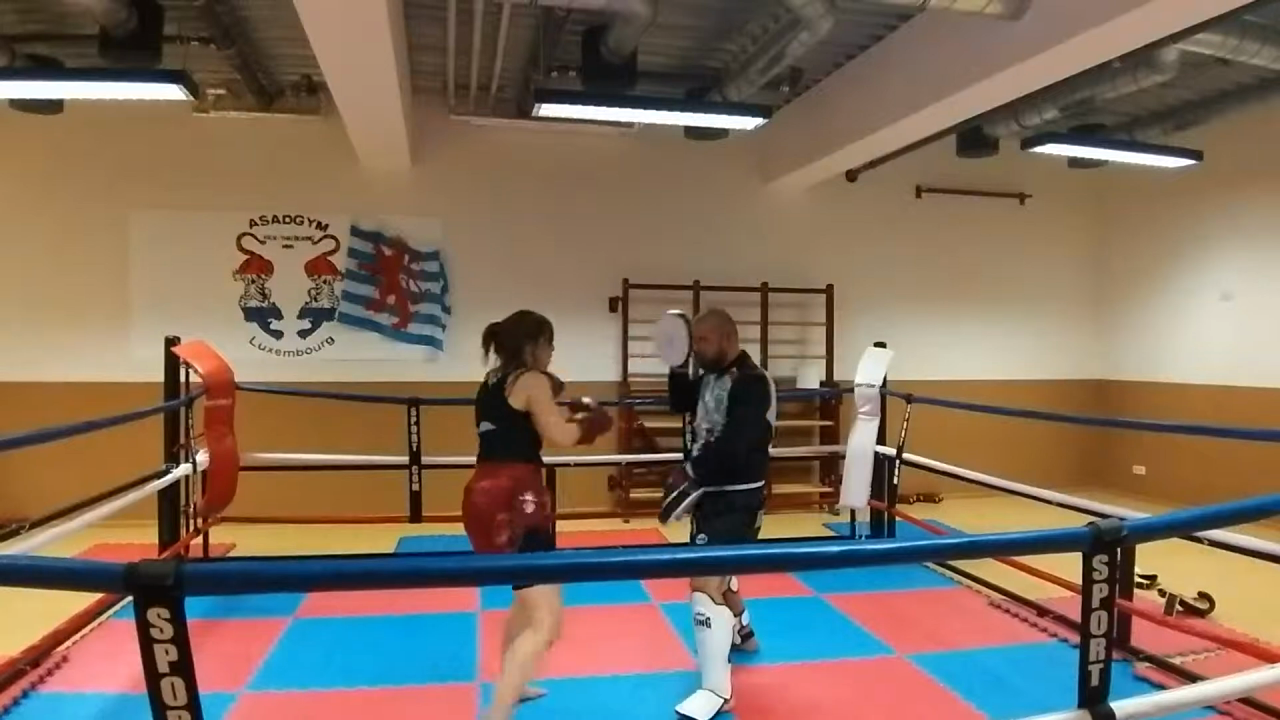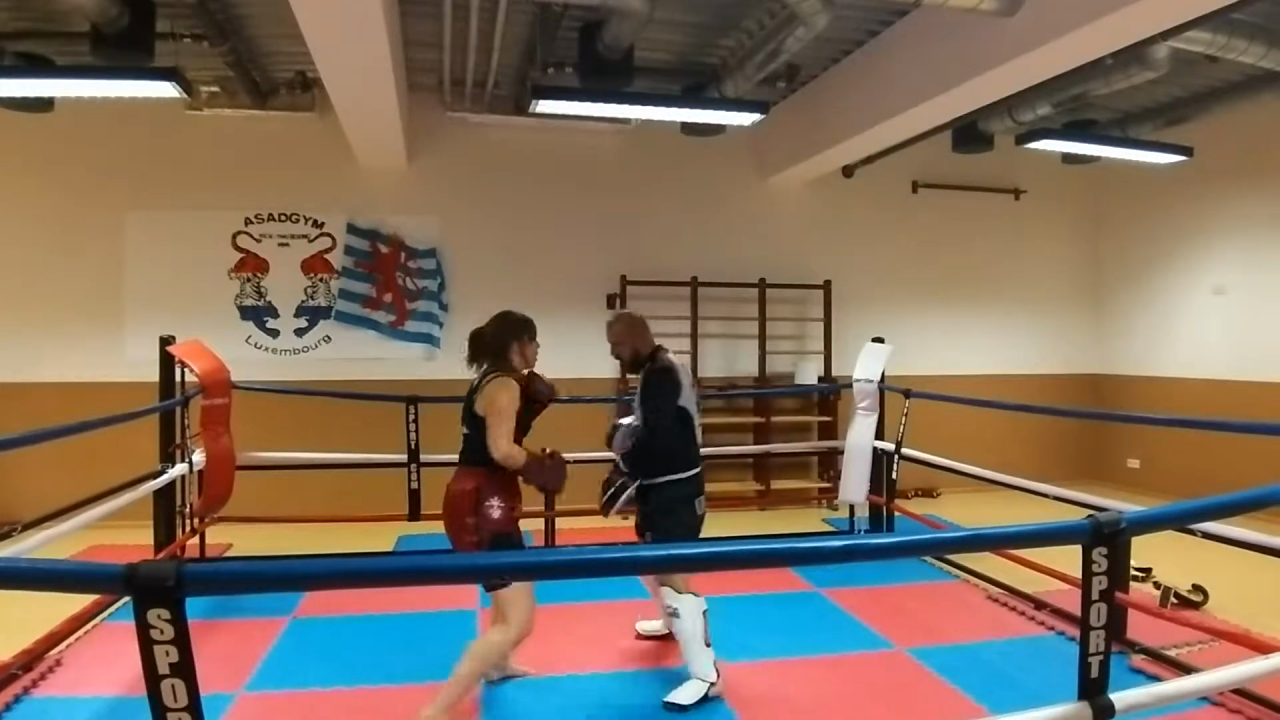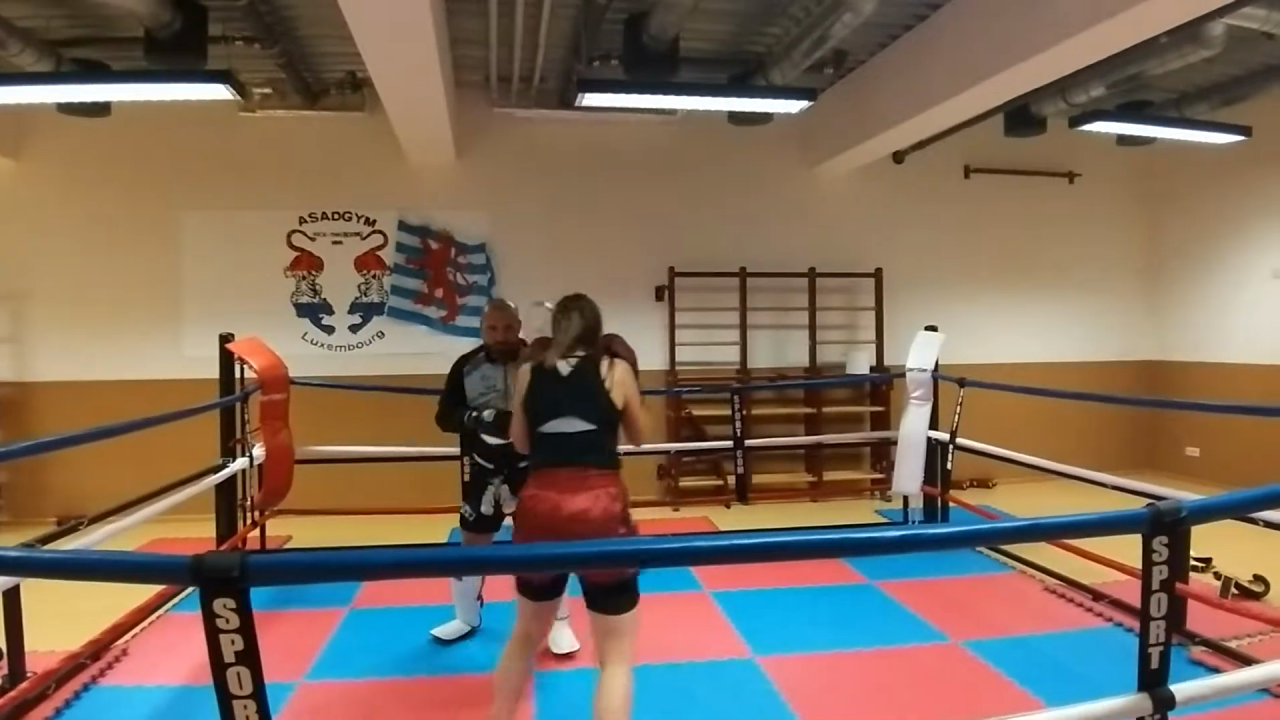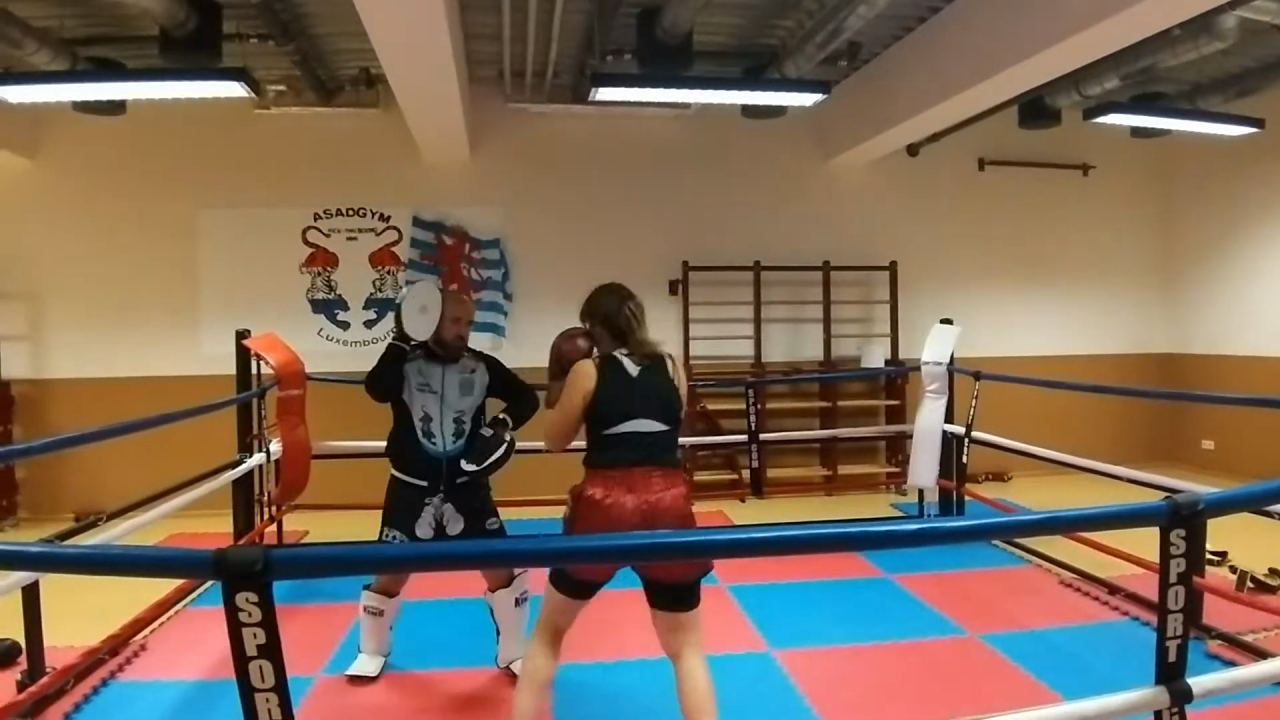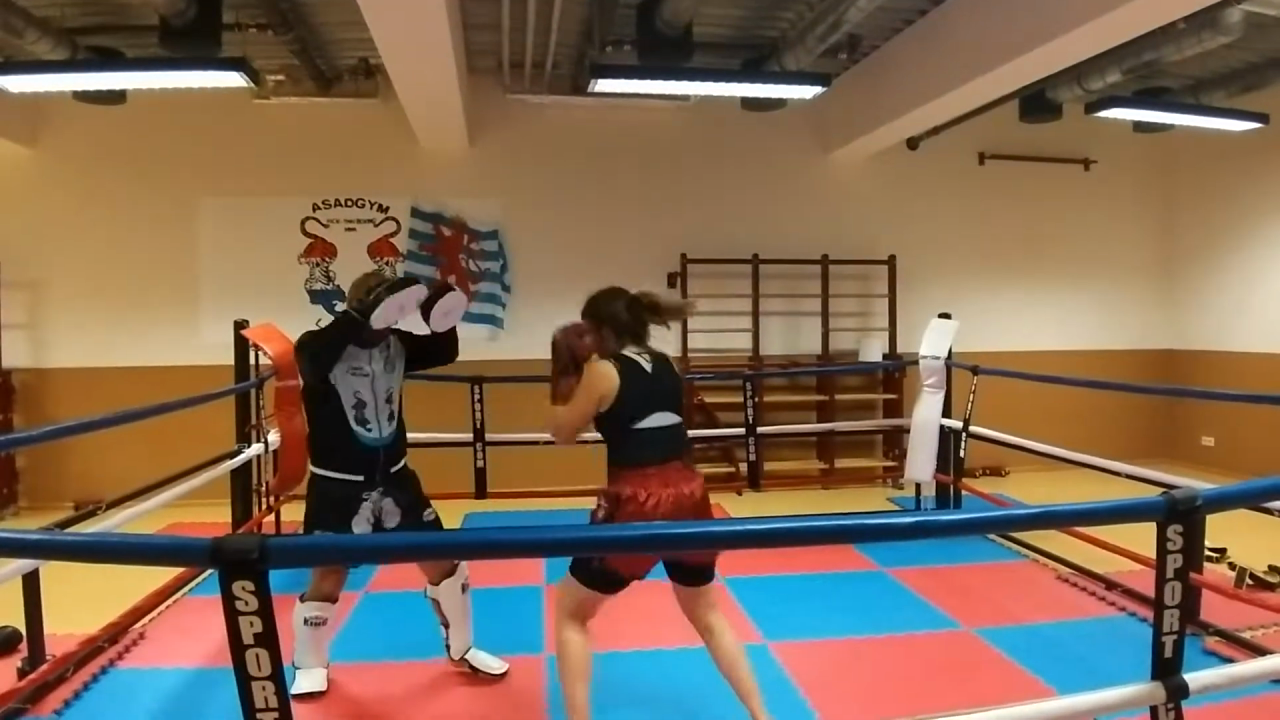
dt=1s
person 1, frame 1
left shoulder: (493, 382)
right shoulder: (531, 380)
right elbow: (557, 437)
left wrist: (553, 407)
right wrist: (583, 421)
left hip: (487, 498)
right hip: (513, 502)
left knee: (532, 597)
right knee: (544, 625)
left ankle: (511, 687)
person 1, frame 2
left shoulder: (488, 382)
right shoulder: (506, 386)
right elbow: (503, 451)
left wrist: (535, 402)
right wrist: (540, 464)
left hip: (473, 498)
right hip: (486, 503)
left knee: (508, 593)
right knee: (517, 622)
left ankle: (496, 665)
person 1, frame 3
left shoulder: (529, 374)
right shoulder: (615, 371)
right elbow: (639, 436)
left hip: (541, 509)
right hip: (599, 512)
left knee: (527, 634)
right knee: (616, 657)
person 1, frame 4
left shoulder: (587, 371)
right shoulder: (669, 368)
left elbow: (554, 439)
left wrist: (558, 387)
left hip: (604, 511)
right hip: (667, 511)
left knee: (548, 632)
right knee: (685, 651)
person 1, frame 5
left shoulder: (603, 371)
right shoulder: (664, 364)
left elbow: (564, 430)
left wrist: (564, 374)
left hip: (634, 506)
right hip: (687, 499)
left knee: (569, 614)
right knee: (708, 615)
person 2, frame 1
left shoulder: (750, 381)
right shoulder: (715, 375)
left elbow: (737, 445)
right elbow: (682, 405)
left wrist: (689, 472)
right wrist: (679, 366)
left hip: (734, 498)
right hip: (716, 492)
left knee: (704, 581)
right ankle: (741, 632)
person 2, frame 2
left shoulder: (658, 375)
right shoulder: (664, 369)
left elbow: (659, 436)
left wrist: (625, 466)
right wrist: (632, 432)
left hip: (672, 487)
right hip: (671, 482)
left knee: (670, 574)
left ankle: (705, 675)
right ankle: (674, 624)
person 2, frame 3
right shoulder: (466, 366)
right elbow: (446, 417)
right wrist: (475, 419)
left hip: (531, 467)
right hip: (486, 469)
right knee: (473, 542)
left ankle: (559, 623)
right ankle: (468, 618)
person 2, frame 4
left shoulder: (483, 366)
right shoulder: (403, 359)
left elbow: (525, 398)
right elbow: (377, 391)
left wrist: (500, 426)
right wrist: (400, 341)
left hip: (466, 485)
right hip: (411, 488)
left knee: (503, 567)
right knee: (390, 572)
left ankle: (513, 654)
right ankle: (373, 650)
person 2, frame 5
left shoulder: (395, 343)
right shoulder: (324, 345)
left elbow: (443, 353)
right elbow: (312, 358)
left wrist: (440, 319)
right wrist: (358, 315)
left hip: (395, 477)
right hip: (338, 485)
left knee: (443, 560)
right knee: (327, 577)
left ankle: (463, 647)
right ankle: (310, 666)
